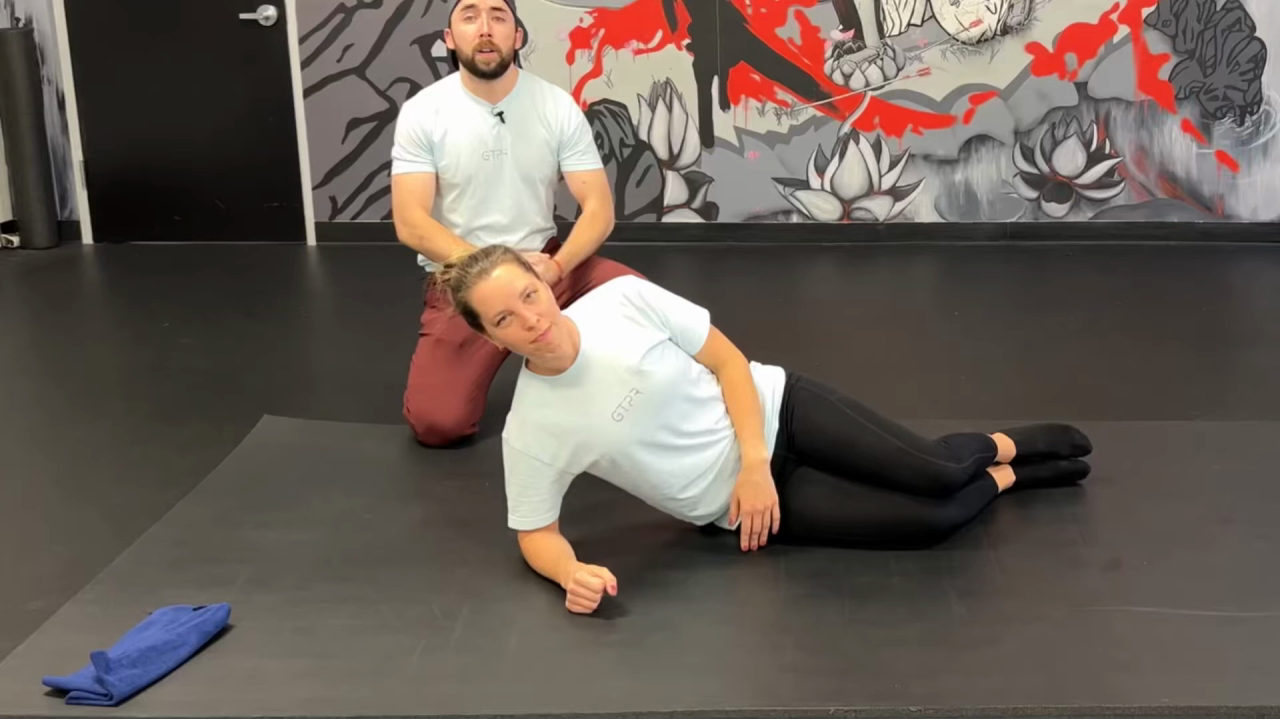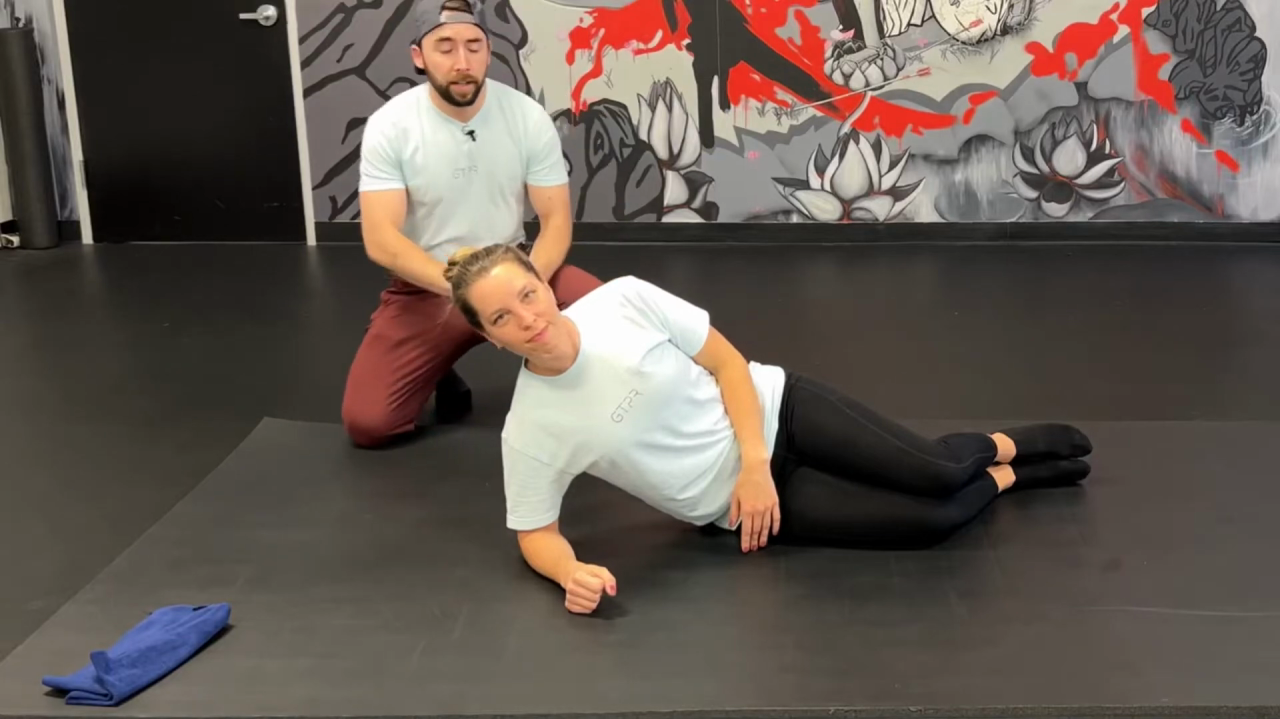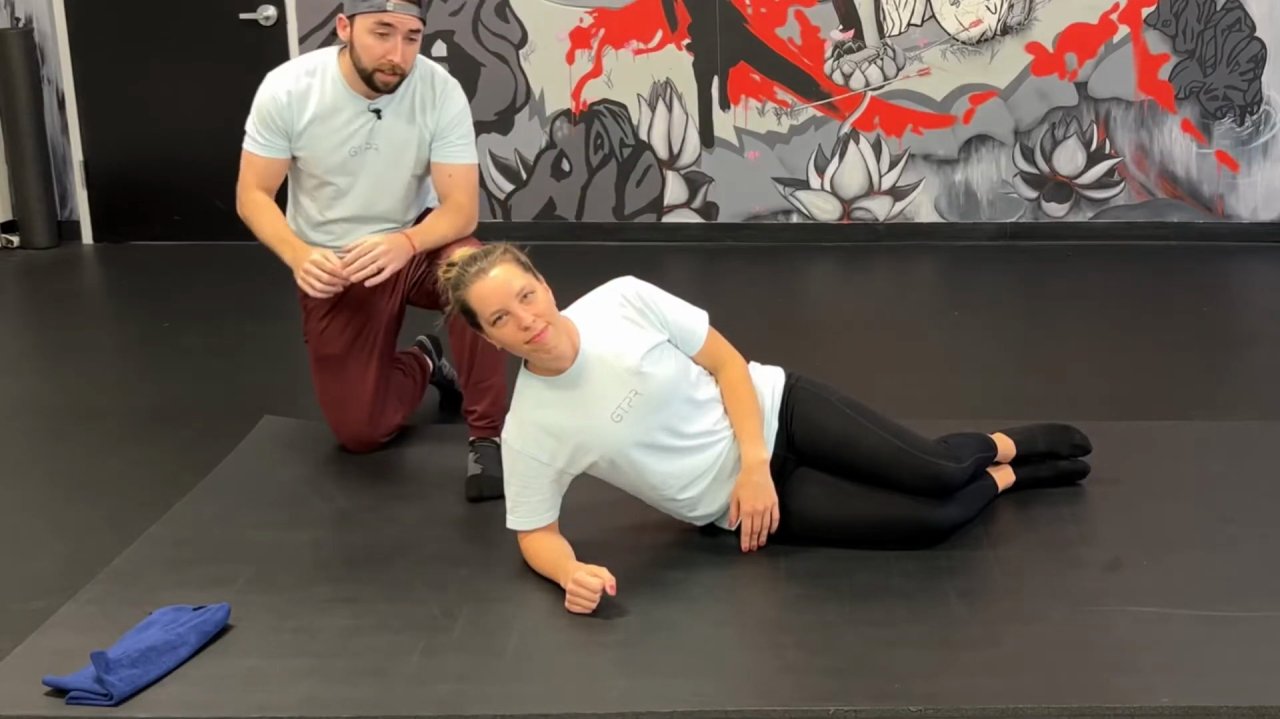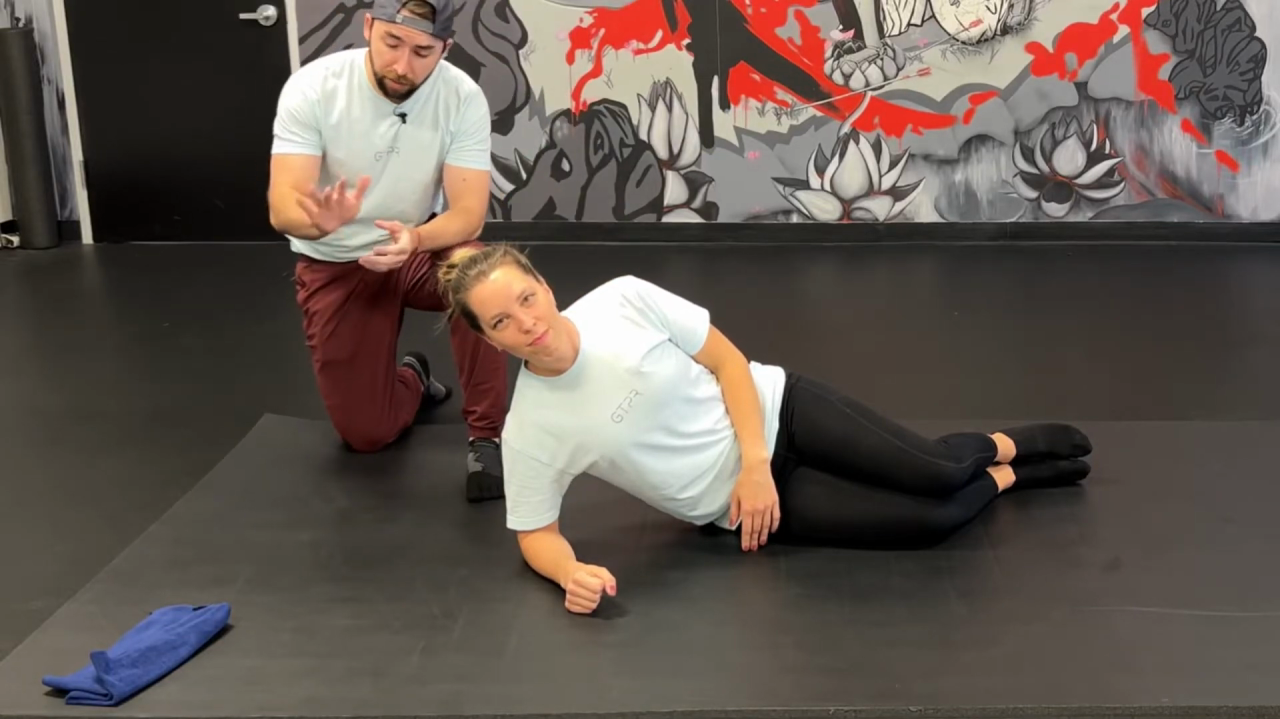
dt=1s
person 1, frame 1
left shoulder: (625, 298)
right shoulder: (530, 431)
left elbow: (729, 362)
right elbow: (536, 533)
left wrist: (754, 461)
right wrist: (571, 573)
left hip: (772, 408)
right hip: (731, 498)
left knee: (937, 471)
right knee: (930, 522)
left ankle: (1005, 446)
right ankle: (1006, 478)
person 1, frame 2
left shoulder: (623, 298)
right shoulder: (528, 431)
left elbow: (729, 363)
right elbow: (534, 532)
left wrist: (754, 462)
right wrist: (570, 572)
left hip: (771, 411)
right hip: (727, 498)
left knee: (935, 474)
right knee: (930, 522)
left ankle: (1004, 445)
right ankle: (1003, 479)
person 1, frame 3
left shoulder: (623, 298)
right shoulder: (528, 431)
left elbow: (728, 364)
right elbow: (535, 534)
left wrist: (754, 462)
right wrist: (570, 574)
left hip: (771, 411)
right hip: (729, 499)
left knee: (936, 474)
right knee: (931, 523)
left ankle: (1006, 445)
right ankle: (1004, 479)
person 1, frame 4
left shoulder: (624, 298)
right shoulder: (529, 431)
left elbow: (729, 361)
right elbow: (536, 533)
left wrist: (755, 462)
right wrist: (569, 573)
left hip: (773, 408)
right hip: (730, 500)
left knee: (936, 470)
right knee: (930, 522)
left ankle: (1007, 444)
right ankle: (1004, 478)
person 2, frame 1
left shoulder: (558, 106)
right shoulder: (422, 112)
left elbow: (599, 208)
right elbow: (411, 224)
left wrist: (558, 268)
left hip: (542, 260)
right knee: (438, 423)
right ankle: (458, 363)
person 2, frame 2
left shoulder: (529, 118)
right shoulder: (389, 127)
left elbow: (556, 219)
right elbow: (380, 240)
right hip: (422, 289)
right knee: (368, 424)
right ankle: (436, 365)
person 2, frame 3
left shoulder: (442, 93)
right shoulder: (286, 90)
left elbow: (462, 208)
right elbow: (253, 193)
left wrist: (405, 244)
right wrist: (297, 253)
left hip: (414, 240)
right hip: (331, 265)
right knee: (360, 434)
left ankle: (487, 436)
right ankle: (421, 363)
person 2, frame 4
left shoulder: (463, 98)
right shoulder: (312, 87)
left elbow: (468, 213)
right elbow: (281, 206)
left wrist: (414, 241)
right wrist: (320, 219)
left hip: (419, 246)
right hip: (333, 265)
right knee: (366, 434)
left ankle: (487, 436)
right ankle: (413, 380)
